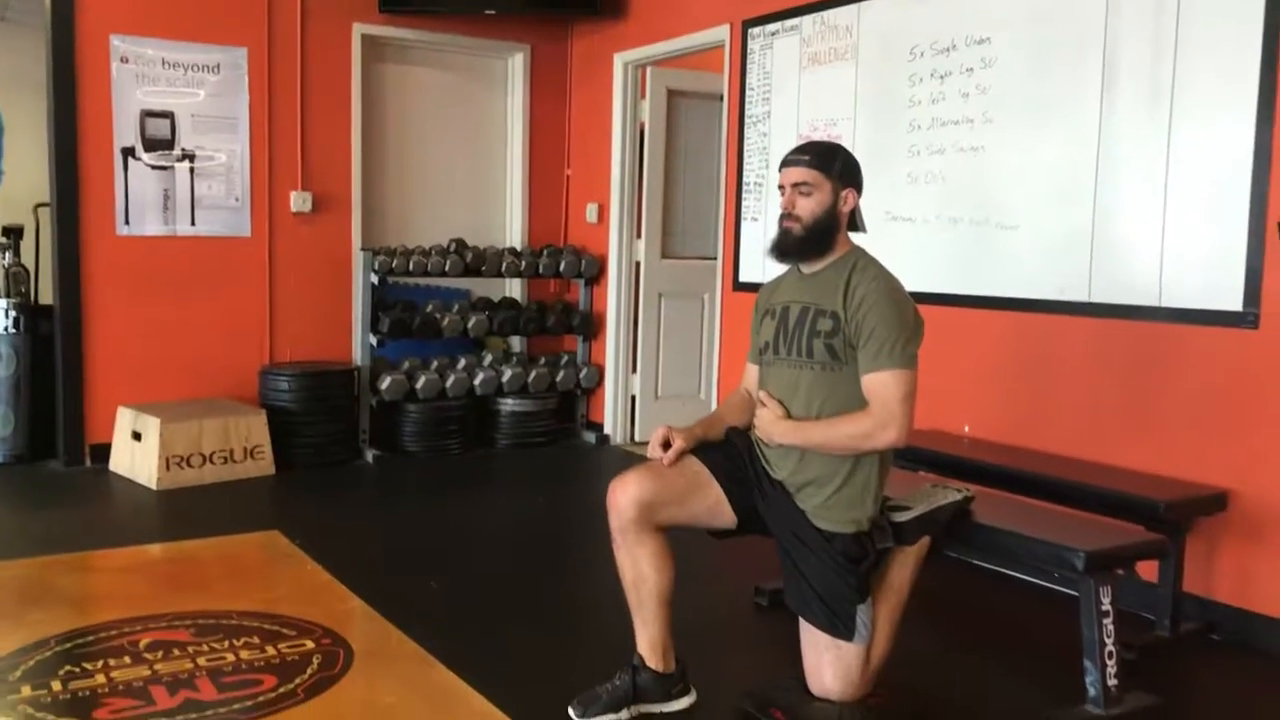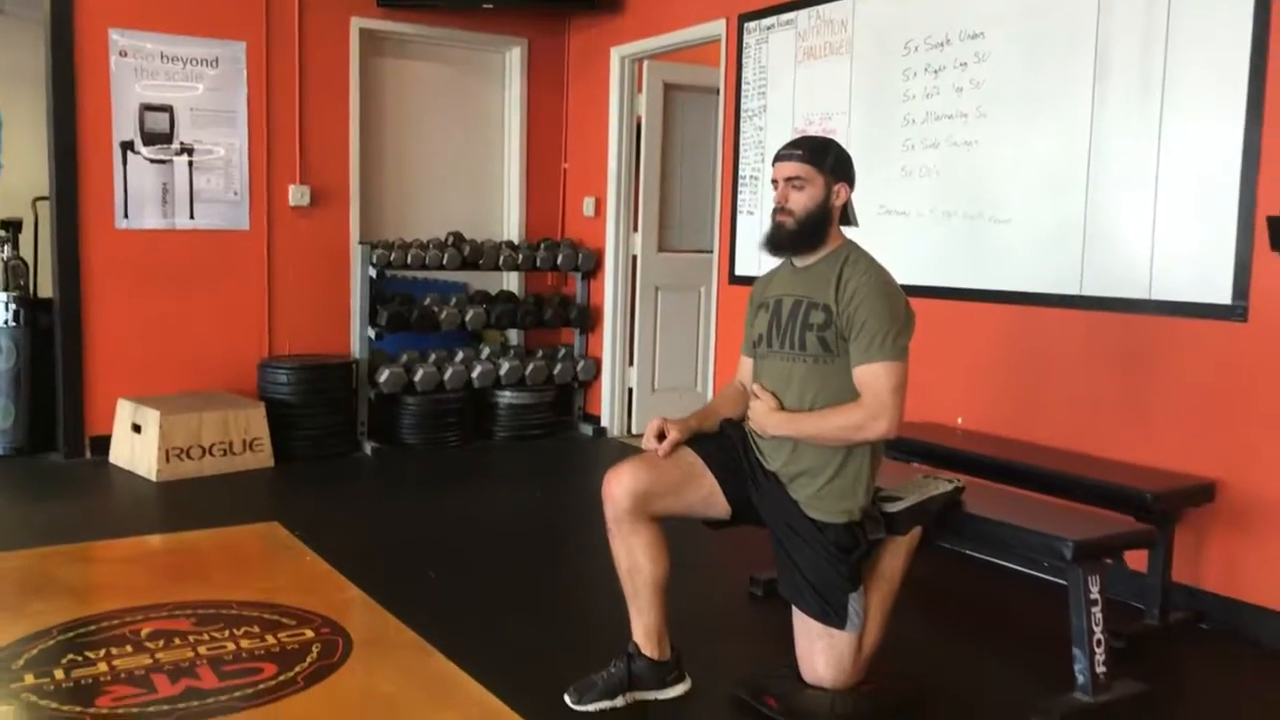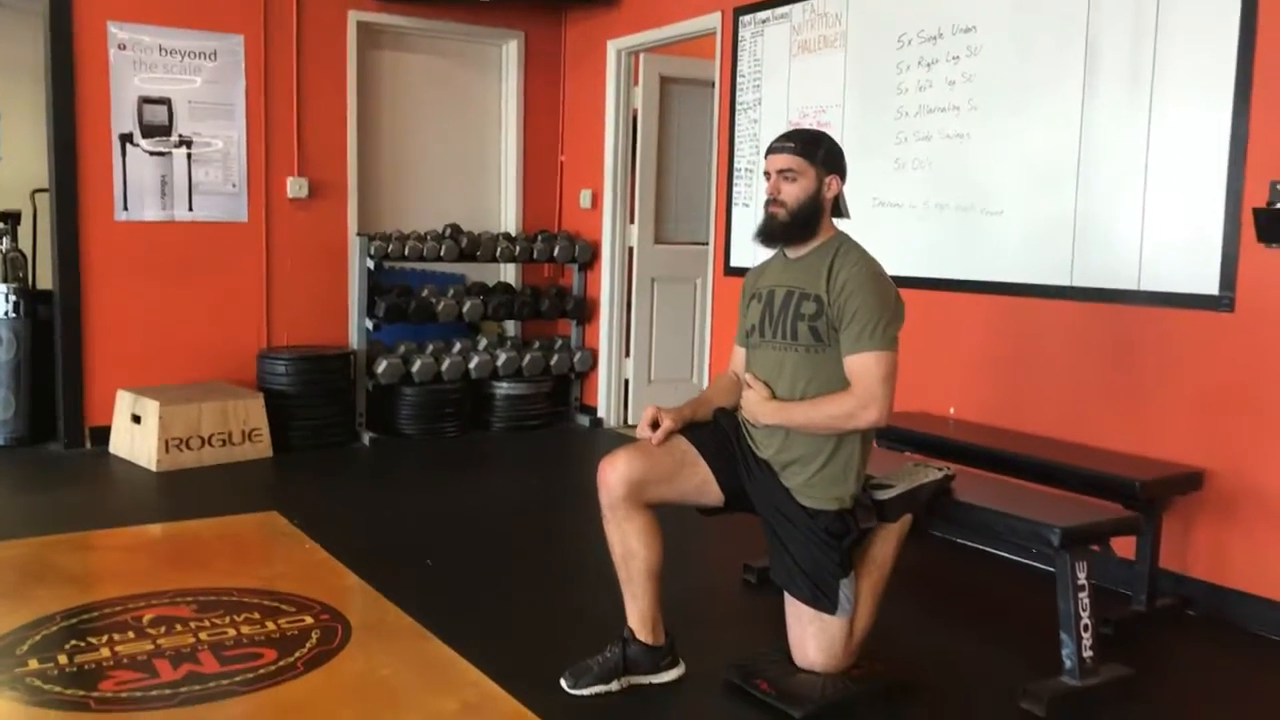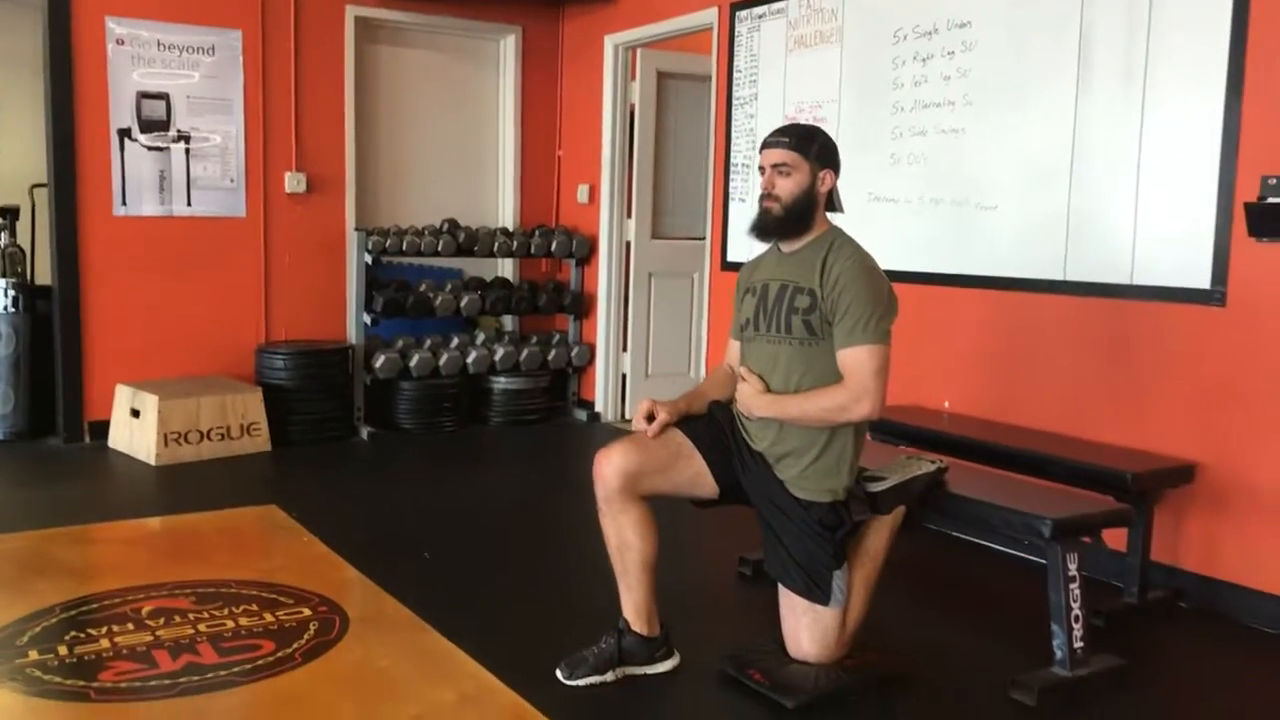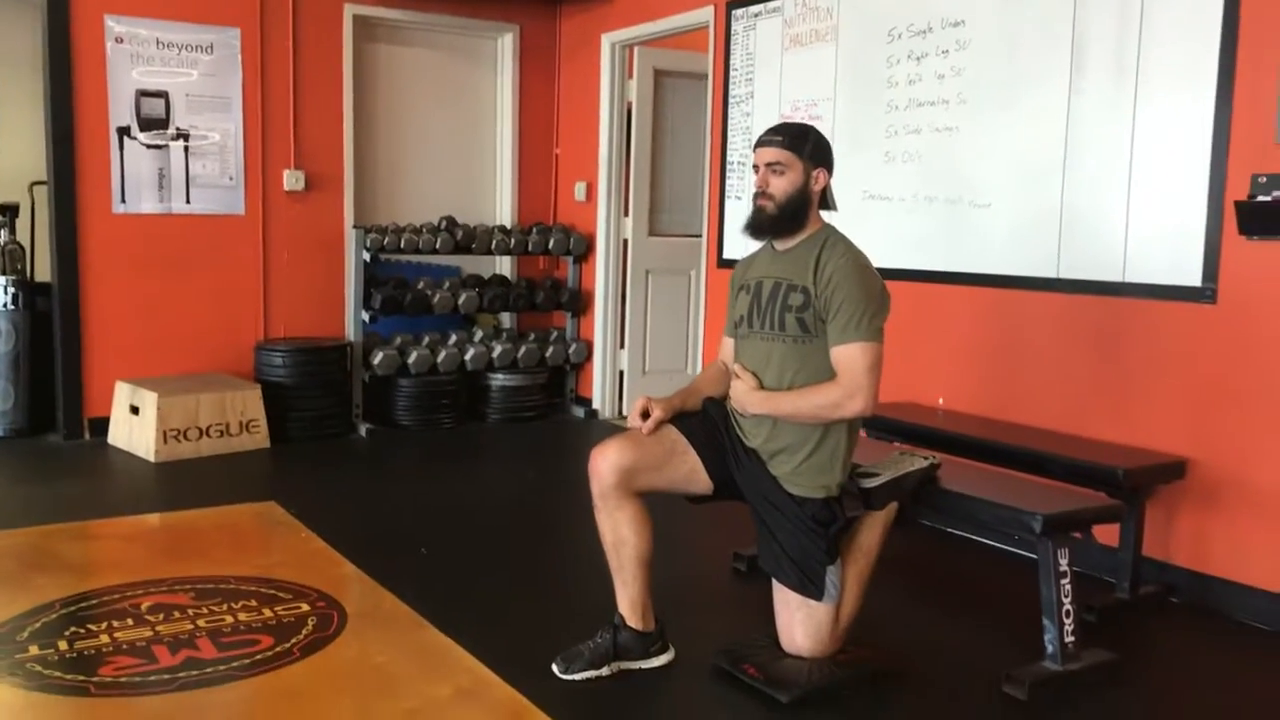
dt=0.1s
person 1, frame 1
left shoulder: (874, 293)
right shoulder: (774, 293)
left elbow: (889, 426)
left wrist: (783, 430)
right wrist: (695, 431)
left hip: (828, 498)
right hip: (759, 466)
right knee: (628, 498)
left ankle: (903, 541)
person 1, frame 2
left shoulder: (866, 286)
right shoulder: (768, 286)
left elbow: (880, 417)
left wrist: (777, 421)
right wrist: (689, 423)
left hip: (820, 489)
right hip: (752, 456)
left knee: (828, 677)
right knee: (624, 488)
left ankle: (895, 531)
right ankle: (654, 662)
person 1, frame 3
left shoulder: (857, 277)
right shoulder: (761, 278)
left elbow: (871, 406)
left wrist: (769, 410)
right wrist: (684, 412)
left hip: (812, 476)
right hip: (746, 445)
left knee: (821, 662)
right knee: (619, 476)
left ankle: (885, 523)
right ankle: (648, 647)
person 1, frame 4
left shoulder: (850, 271)
right shoulder: (755, 272)
left elbow: (863, 399)
left wrist: (763, 403)
right wrist: (679, 406)
left hip: (806, 469)
right hip: (740, 437)
left knee: (815, 652)
right knee: (614, 468)
left ankle: (879, 513)
right ankle: (644, 638)
person 1, frame 5
left shoulder: (842, 269)
right shoulder: (749, 268)
left elbow: (856, 396)
left wrist: (756, 400)
right wrist: (673, 402)
left hip: (799, 464)
right hip: (734, 434)
left knee: (808, 647)
right knee: (609, 464)
left ankle: (873, 512)
right ankle: (638, 634)
